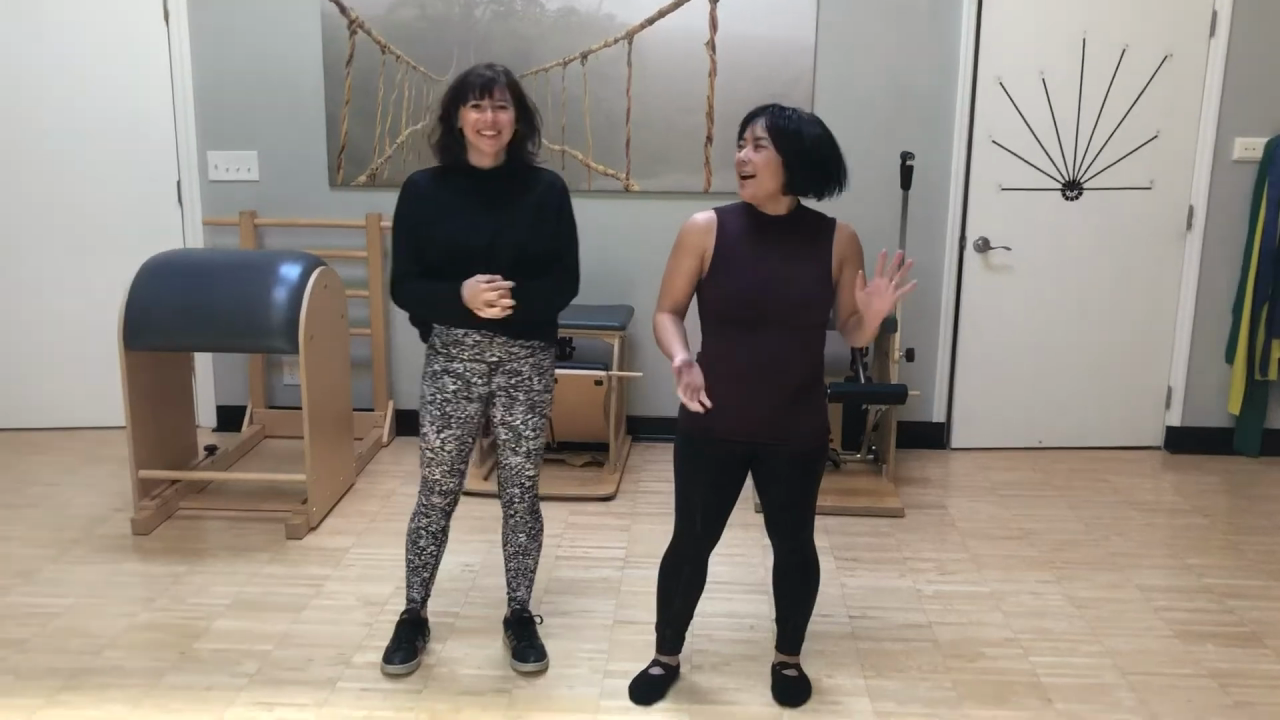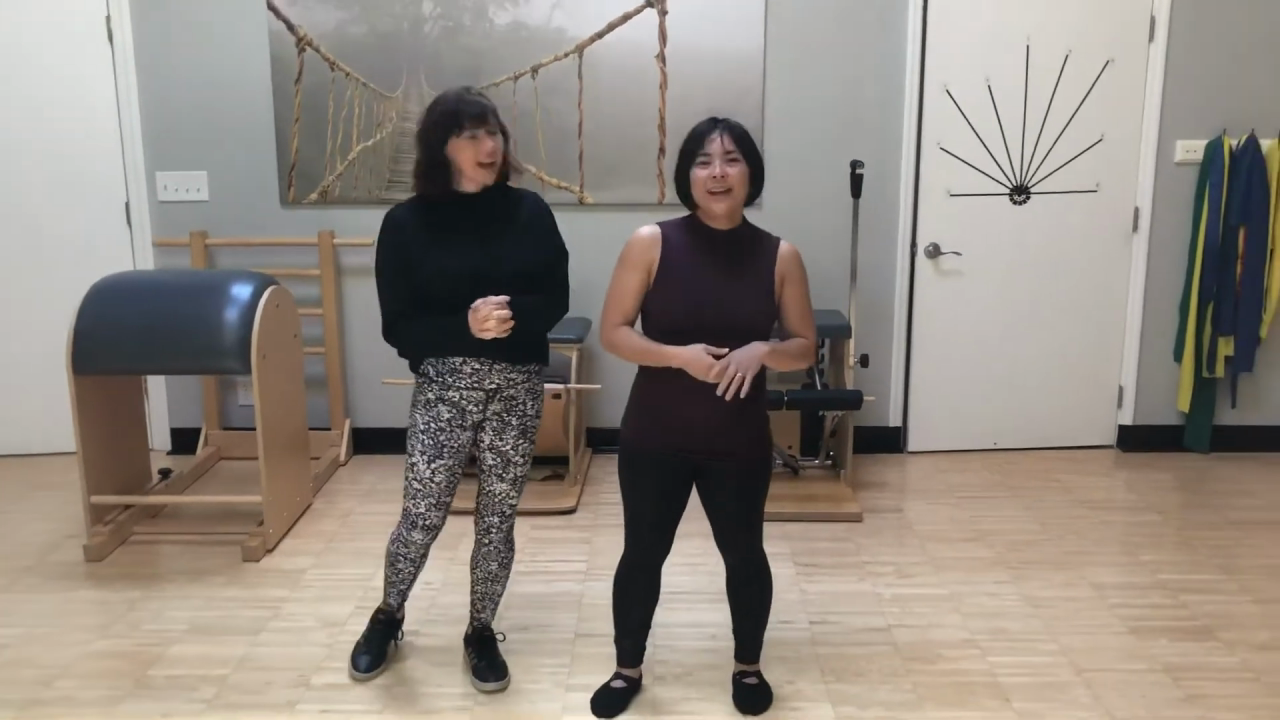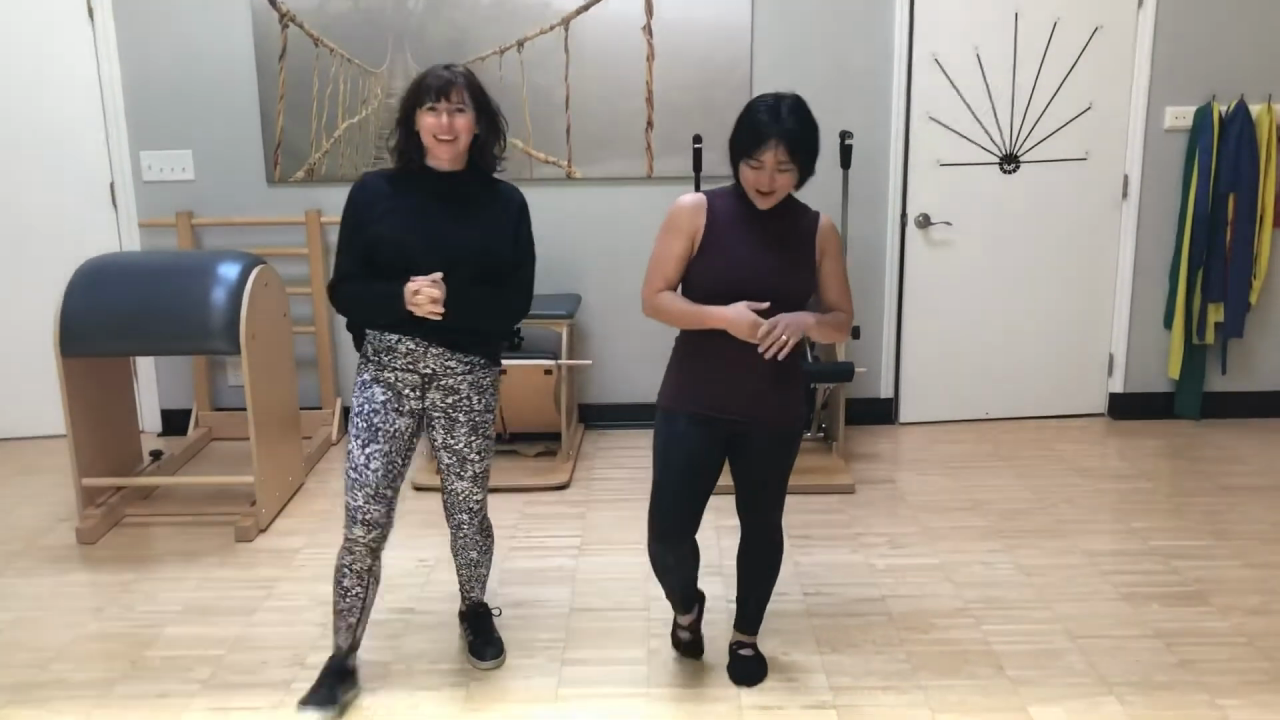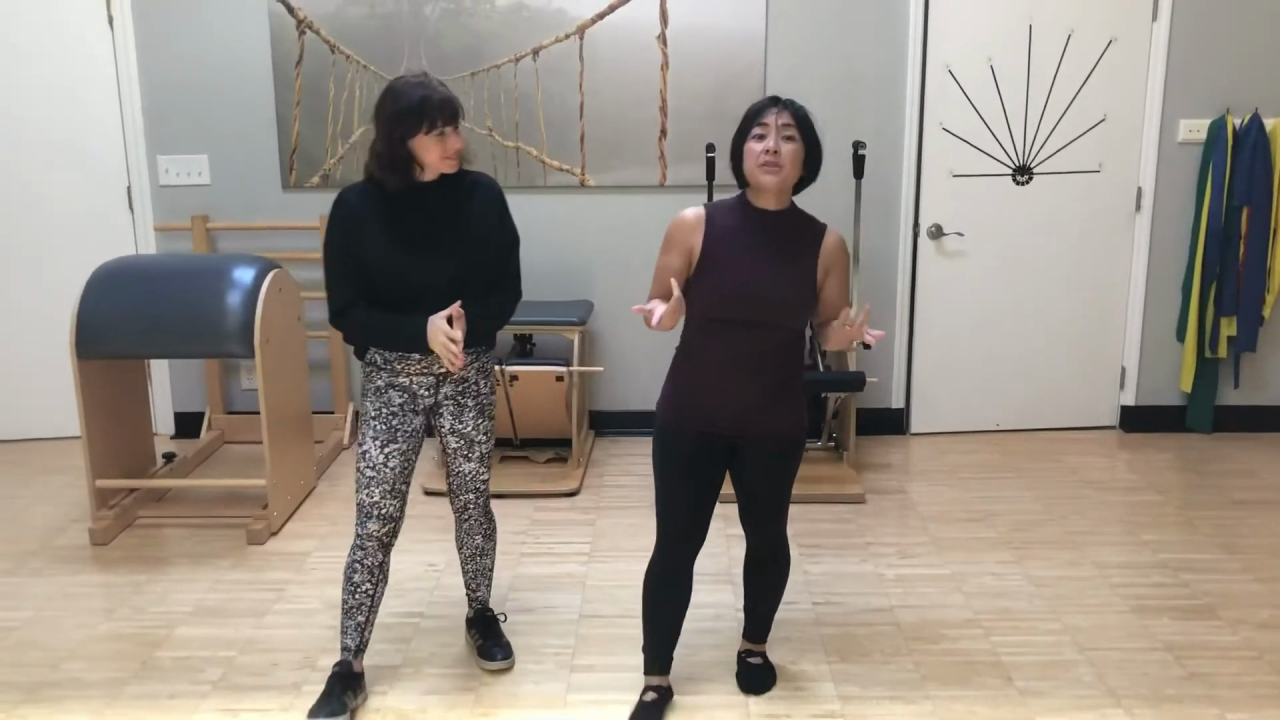
dt=1s
person 1, frame 1
left shoulder: (546, 190)
right shoulder: (424, 191)
left elbow: (565, 282)
right elbow: (404, 287)
left wrist: (516, 296)
right wrist: (461, 297)
left hip: (526, 360)
right hip: (452, 358)
left knee: (521, 492)
right knee: (437, 491)
left ankle: (519, 614)
right ankle: (414, 615)
person 1, frame 2
left shoulder: (529, 211)
right shoulder: (407, 222)
left elbow: (556, 299)
right elbow: (398, 327)
left wrist: (512, 312)
right wrist: (466, 326)
left hip: (517, 385)
right hip: (443, 386)
left knee: (498, 516)
right knee: (422, 516)
left ankle: (482, 632)
right ankle: (387, 618)
person 1, frame 3
left shoulder: (503, 202)
right shoulder: (374, 193)
left elbow: (515, 301)
right elbow: (344, 290)
left wrist: (451, 302)
right wrist: (402, 297)
left hip: (466, 375)
right hip: (385, 371)
left knee: (467, 510)
right knee: (364, 524)
left ankle: (475, 611)
right ankle: (341, 662)
person 1, frame 4
left shoulder: (481, 196)
right shoulder: (358, 207)
left elbow: (507, 289)
right elbow: (346, 313)
left wrist: (467, 325)
right wrist: (422, 330)
left hip: (468, 373)
right hip: (391, 376)
left knee: (472, 501)
right knee: (375, 522)
left ankle: (481, 614)
right ankle: (348, 668)
person 2, frame 1
left shoulder: (836, 239)
right shoulder: (705, 229)
left elbow: (853, 333)
right elbow: (667, 310)
left wrist: (872, 314)
right wrist: (681, 358)
left hip: (797, 431)
right hip: (712, 426)
left knee: (793, 544)
right knee: (691, 542)
left ankle: (788, 657)
right ankle: (666, 656)
person 2, frame 2
left shoulder: (779, 256)
right shoulder: (651, 244)
left elbow: (804, 346)
right elbow: (613, 333)
left wrist: (762, 351)
right wrist: (679, 356)
left hip: (740, 442)
right hip: (654, 438)
left knee: (744, 554)
right knee: (642, 555)
left ankle: (748, 666)
right ankle: (627, 668)
person 2, frame 3
left shoulder: (818, 230)
right shoulder: (694, 211)
left elbow: (841, 318)
right elbow: (654, 298)
left wrist: (804, 322)
right wrist: (721, 316)
left hip: (775, 408)
right hip: (693, 401)
left knee: (761, 524)
right knee: (669, 527)
left ankle: (746, 636)
right ankle: (686, 605)
person 2, frame 4
left shoulder: (824, 244)
right shoulder: (694, 225)
left elbow: (827, 330)
right elbow: (661, 308)
left wrist: (844, 335)
right wrist: (664, 313)
left hip: (775, 424)
right hip: (689, 417)
left knee: (766, 536)
right knee: (674, 546)
left ankle: (753, 645)
